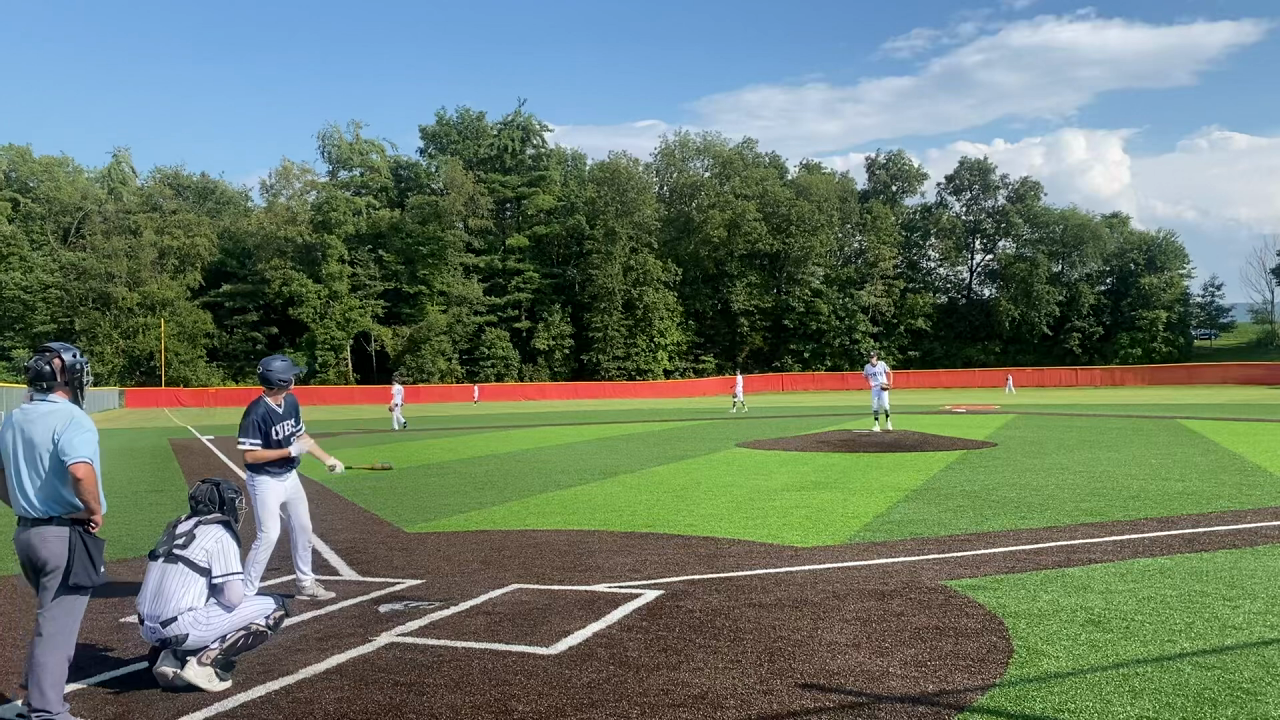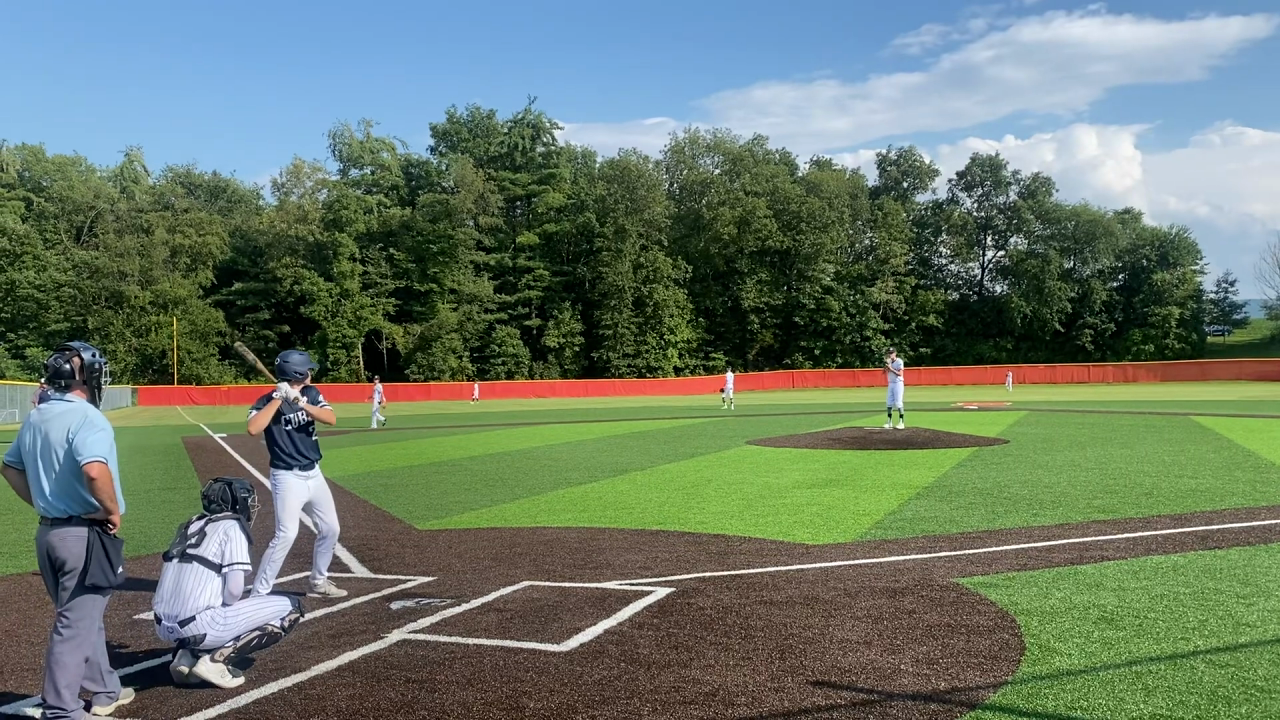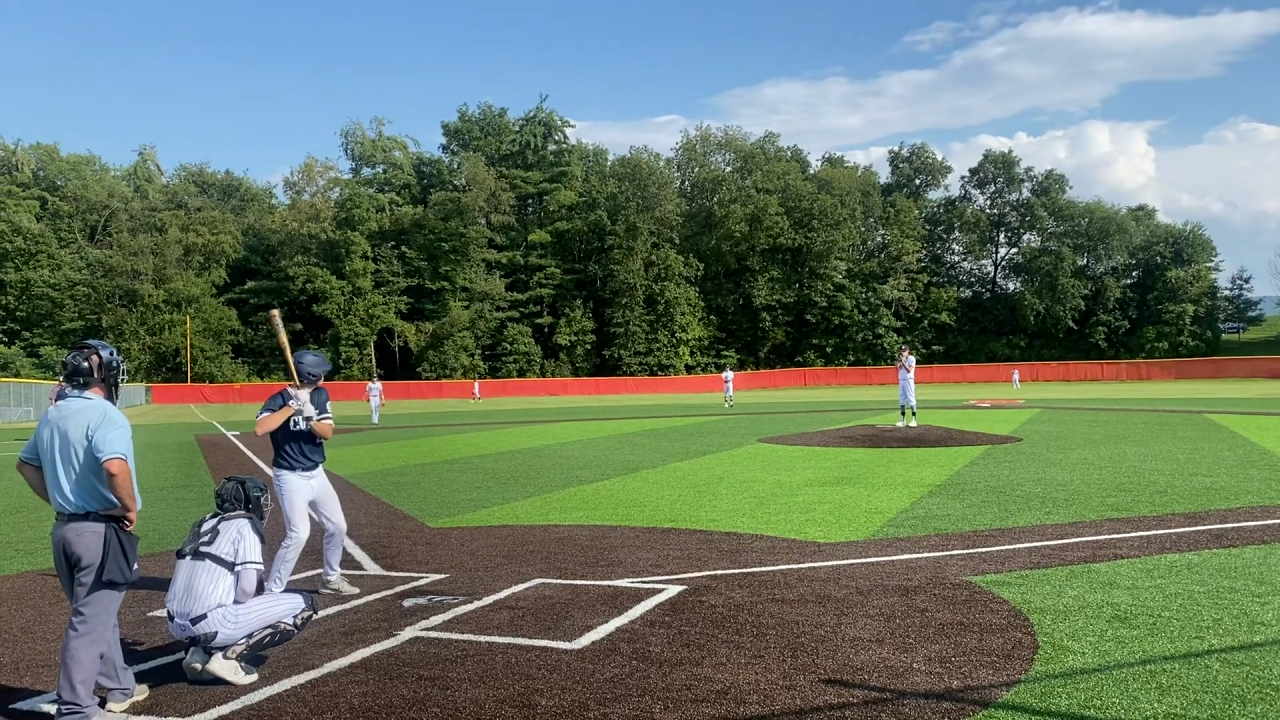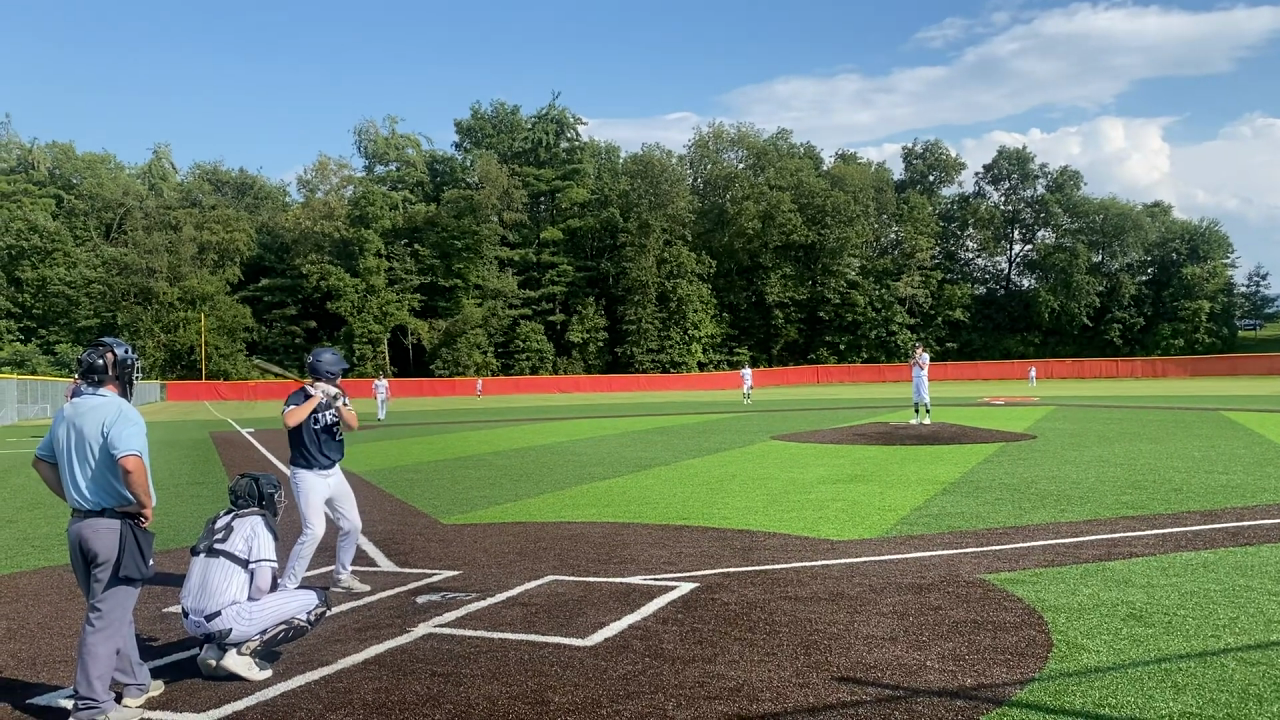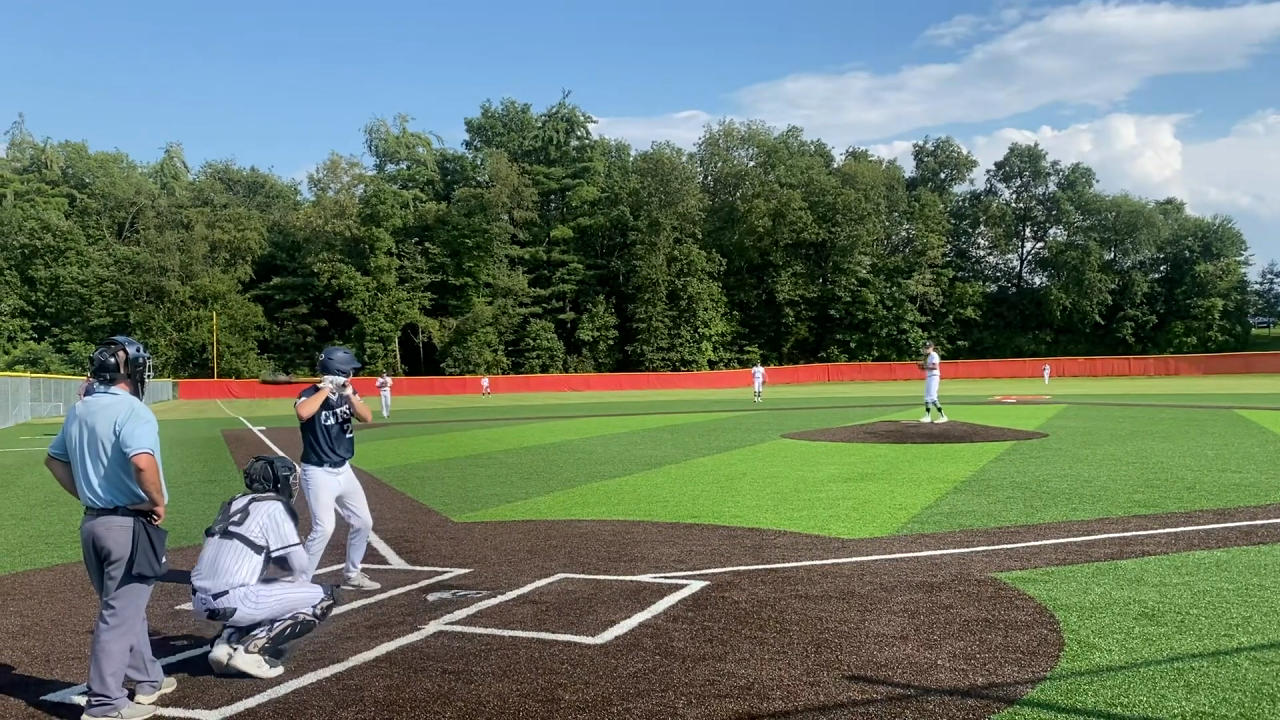
dt=1s
person 1, frame 1
right shoulder: (71, 417)
right elbow: (80, 471)
right wrist: (95, 510)
right hip: (65, 535)
left knee: (45, 619)
right knee: (56, 626)
person 1, frame 2
left shoulder: (35, 418)
right shoulder: (86, 417)
right elbow: (95, 471)
right wrist: (113, 511)
left hip: (48, 531)
right hip: (84, 534)
left knee: (84, 617)
right knee: (75, 624)
person 1, frame 3
left shoulder: (52, 415)
right shoulder: (105, 414)
left elbow: (26, 464)
right elbow: (115, 468)
right wrist: (130, 508)
left hip: (64, 528)
right hip: (100, 530)
left knee: (98, 613)
right knee: (91, 620)
left ankle: (120, 687)
person 1, frame 4
left shoulder: (65, 412)
right shoulder: (120, 411)
left elbow: (42, 461)
right elbow: (130, 464)
right wrist: (145, 504)
left hip: (79, 524)
right hip: (116, 527)
left knee: (114, 608)
right knee: (107, 615)
left ankle: (135, 683)
person 1, frame 5
left shoulder: (78, 411)
right shoulder: (132, 409)
left elbow: (55, 459)
right elbow: (142, 462)
right wrist: (157, 501)
left hip: (93, 522)
right hip: (129, 524)
left knee: (126, 606)
right knee: (120, 613)
left ankle: (148, 680)
person 2, frame 1
left shoulder: (290, 401)
right shoulder: (256, 412)
right elbow: (249, 455)
left wrist: (326, 458)
right wrist: (291, 450)
left hip: (290, 477)
right hip: (265, 481)
left knee: (303, 529)
right knee: (268, 536)
left ankle: (305, 584)
right ankle: (245, 596)
person 2, frame 2
left shoulder: (311, 393)
right shoulder: (268, 400)
left elbow: (331, 419)
right elbow: (253, 429)
left wrist: (300, 401)
right wrist: (277, 399)
left hip: (314, 475)
right hip: (287, 478)
left knee: (330, 529)
right knee: (286, 535)
left ankle: (318, 583)
right ankle: (258, 594)
person 2, frame 3
left shoulder: (320, 395)
right shoulder: (278, 400)
left elbow: (328, 433)
right elbow: (259, 430)
left wrist: (310, 418)
right wrist: (292, 406)
left hip: (317, 474)
right hip: (290, 478)
left knee: (337, 527)
right knee: (298, 535)
left ankle: (331, 579)
right ankle: (271, 592)
person 2, frame 4
left shoulder: (336, 394)
right shoulder: (299, 397)
left elbow: (353, 425)
right elbow: (289, 422)
left wrist: (337, 402)
right wrist: (317, 396)
left hip: (334, 472)
right hip: (308, 476)
left knee: (352, 525)
right knee: (313, 531)
left ankle: (342, 577)
right ankle: (285, 588)
person 2, frame 5
left shoulder: (347, 391)
right shoulder: (311, 392)
left elbow: (366, 417)
right elbow: (303, 413)
left wrist: (348, 393)
right wrist: (326, 388)
left hip: (344, 470)
right hip: (318, 473)
left knee: (363, 522)
right knee: (323, 528)
left ankle: (352, 575)
person 3, frame 1
left shoulder: (178, 526)
right shoulder: (221, 532)
right elbow: (234, 598)
left hip: (148, 628)
right hip: (181, 627)
right knee: (275, 608)
left ankle: (172, 658)
right ankle: (203, 663)
person 3, frame 2
left shoulder: (190, 526)
right shoulder: (232, 526)
right elbow: (234, 589)
right wrist: (224, 615)
left hip: (163, 627)
right hip: (198, 626)
right knee: (290, 608)
left ankle: (188, 656)
right ankle: (217, 660)
person 3, frame 3
left shoulder: (204, 524)
right shoulder: (245, 525)
right elbow: (247, 588)
right wrist: (235, 617)
left hip: (176, 624)
right hip: (210, 623)
right knee: (304, 605)
left ankle: (201, 652)
right ankle: (229, 657)
person 3, frame 4
left shoulder: (218, 521)
right shoulder: (258, 523)
right elbow: (262, 585)
right wrist: (249, 615)
left hip: (191, 621)
right hip: (224, 620)
right knee: (317, 600)
left ankle: (215, 648)
right ankle: (243, 653)
person 3, frame 5
left shoulder: (236, 503)
right shoulder: (275, 507)
right elbow: (302, 567)
left hip: (200, 601)
right hip: (228, 600)
left knee: (255, 589)
right knee: (324, 598)
left ankle: (224, 645)
right ankle: (252, 650)
